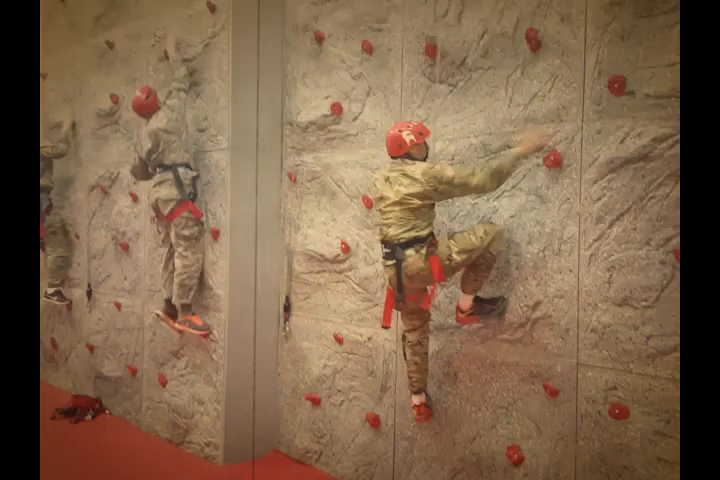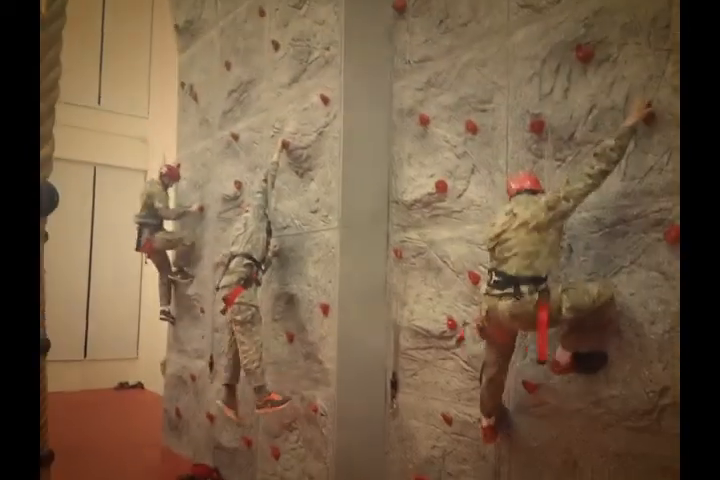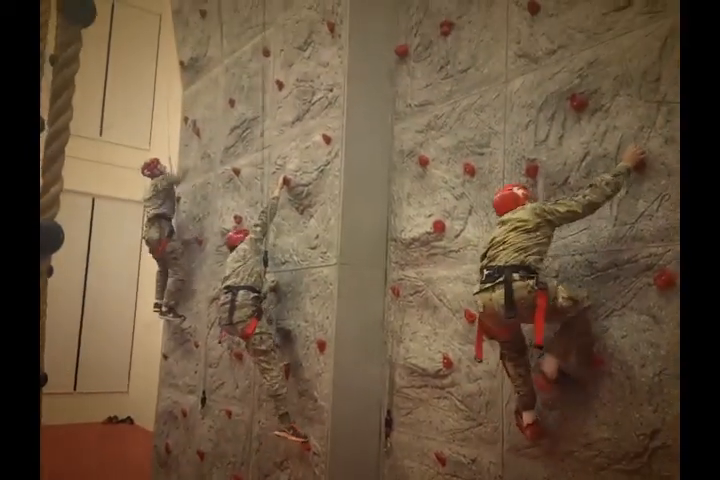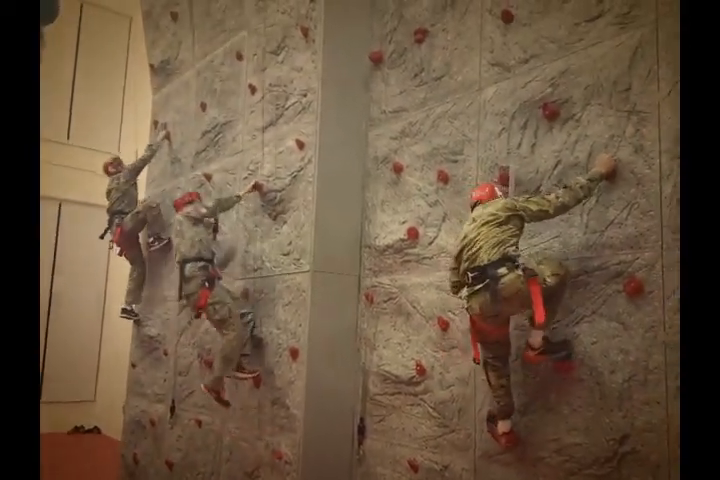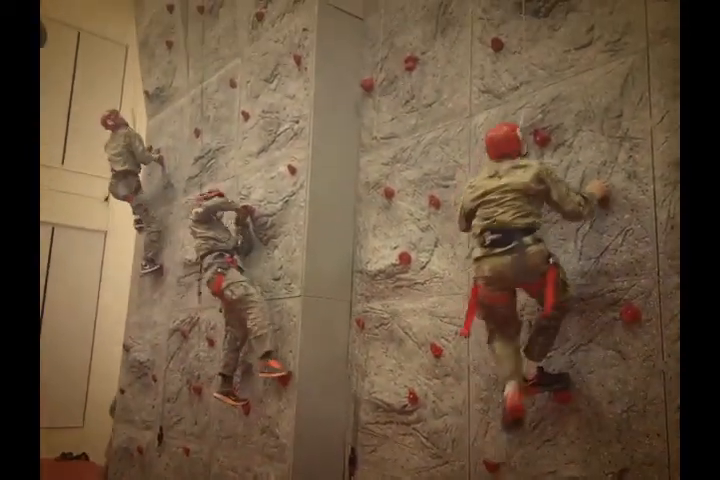
dt=1s
person 1, frame 1
left shoulder: (381, 180)
right shoulder: (424, 174)
right elbow: (480, 181)
right wrist: (520, 150)
left hip: (394, 268)
right hip: (421, 260)
left knee: (414, 332)
right knee: (491, 233)
left ankle: (418, 399)
right ankle: (468, 303)
person 1, frame 2
left shoulder: (500, 220)
right shoulder: (549, 204)
right elbow: (598, 167)
right wrist: (631, 123)
left hip: (495, 304)
right hip: (528, 303)
left knee: (496, 359)
right knee: (602, 294)
left ankle: (488, 421)
right ankle: (565, 356)
person 1, frame 3
left shoulder: (498, 230)
right shoulder: (538, 211)
right elbow: (588, 199)
right wrist: (625, 166)
left hip: (487, 300)
right hip: (519, 291)
left knee: (513, 354)
right knee: (580, 306)
left ankle: (528, 419)
right ankle: (549, 369)
person 1, frame 4
left shoulder: (466, 232)
right shoulder: (506, 206)
left elbow: (455, 284)
right elbow: (560, 201)
right wrist: (598, 173)
left hip: (480, 301)
right hip: (509, 285)
left knee: (495, 360)
right knee: (556, 272)
left ankle: (504, 428)
right ankle: (537, 343)
person 1, frame 5
left shoulder: (476, 184)
right shoulder: (535, 171)
left elbow: (464, 222)
right elbow: (573, 208)
right wrist: (594, 193)
left hip: (487, 262)
right hip: (526, 255)
left knee: (501, 331)
right knee: (553, 309)
left ankle: (513, 392)
right ankle: (530, 374)
person 2, frame 1
left shoulder: (146, 133)
right shoulder: (169, 115)
left elbow: (137, 170)
right elbow: (179, 86)
right wrist: (173, 53)
left hip: (160, 192)
right hip: (177, 192)
left knee: (173, 251)
right knee: (189, 251)
left ankle: (170, 306)
right ankle: (184, 313)
person 2, frame 2
left shoulder: (246, 225)
right shoulder: (254, 215)
right elbow: (264, 187)
left wrist: (269, 253)
right wrist: (275, 158)
left hip: (237, 281)
right hip: (240, 281)
left knee: (238, 340)
right knee: (249, 340)
left ankle: (229, 393)
right ankle: (263, 395)
person 2, frame 3
left shoulder: (233, 260)
right shoulder: (250, 246)
right elbow: (263, 221)
left wrist: (265, 289)
right wrist: (277, 193)
left hip: (225, 314)
right hip: (243, 311)
right knee: (271, 366)
right ankle: (285, 423)
person 2, frame 4
left shoulder: (200, 230)
right shoulder: (183, 216)
left elbow: (212, 261)
right elbow: (215, 207)
right wrist: (242, 194)
left hip: (203, 280)
right hip: (200, 280)
left knee: (236, 325)
right knee: (234, 328)
left ankle: (236, 364)
right ankle: (216, 381)
person 2, frame 5
left shoulder: (221, 228)
right shoulder: (198, 217)
left elbow: (244, 249)
right elbow: (211, 204)
left wrist: (243, 221)
right wrist: (236, 206)
left hip: (224, 272)
right hip: (220, 270)
left knee: (237, 330)
right knee: (255, 302)
left ankle: (225, 386)
right ankle: (266, 359)
person 3, frame 1
right shoulder: (41, 148)
right elbow: (61, 149)
right wrist: (66, 127)
left hip: (43, 203)
right hip: (43, 205)
right knee: (59, 248)
right ankle: (52, 290)
person 3, frame 2
left shoulder: (151, 185)
right shoulder: (158, 191)
right elbow: (166, 213)
right wrist: (189, 210)
left hip: (146, 235)
right hip: (151, 234)
left knee: (164, 272)
right knee: (186, 240)
left ankle: (165, 309)
right ankle: (177, 271)
person 3, frame 3
left shoulder: (151, 189)
right shoulder: (162, 181)
right elbow: (174, 179)
left wrist: (172, 200)
right wrist: (184, 173)
left hip: (151, 232)
right hip: (162, 231)
left knee: (164, 268)
right knee: (177, 273)
left ankle: (158, 303)
right ankle: (168, 309)
person 3, frame 4
left shoulder: (113, 184)
right shoulder: (123, 176)
right elbow: (144, 158)
right wrist: (160, 138)
left hip: (121, 228)
right hip: (124, 225)
left knee: (138, 268)
right knee: (152, 205)
left ankle: (128, 307)
right ankle: (155, 238)
person 3, frame 5
left shoulder: (109, 143)
right shoulder: (129, 134)
right elbow: (144, 158)
left wrist: (147, 154)
right wrist: (156, 157)
left hip: (115, 185)
right hip: (128, 183)
right knee: (152, 225)
left ankle: (138, 218)
right ankle: (148, 262)
